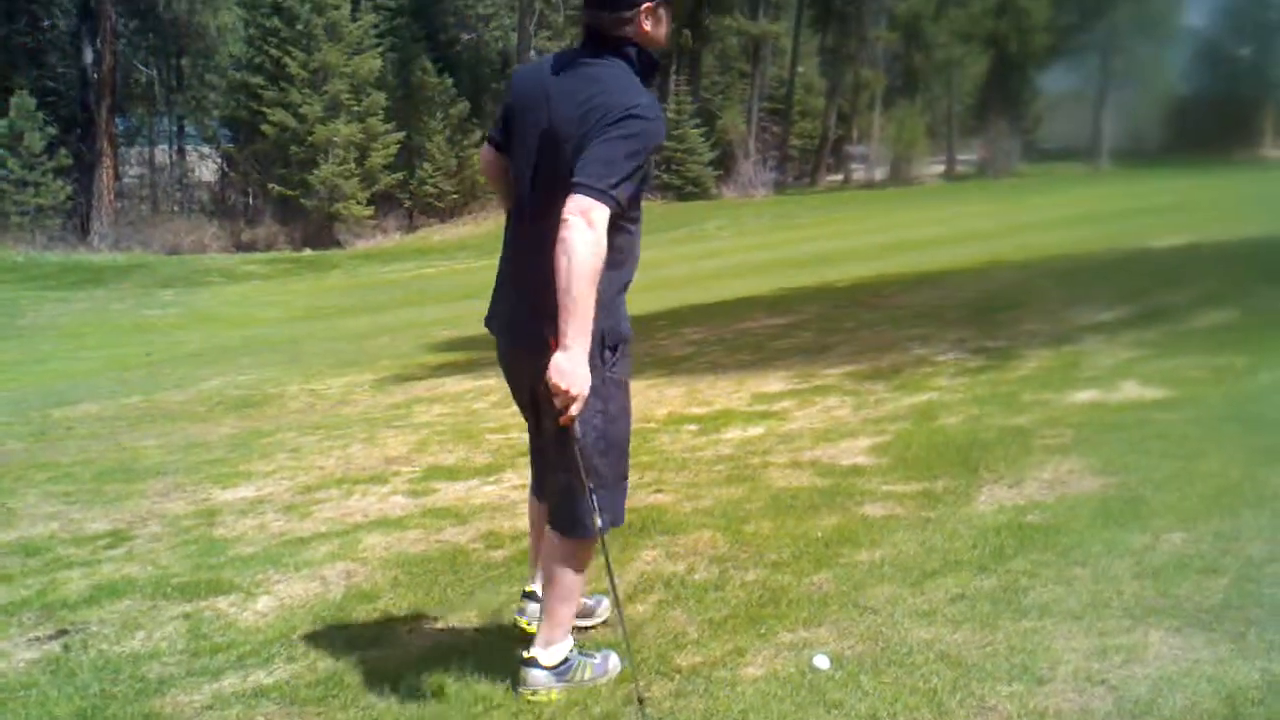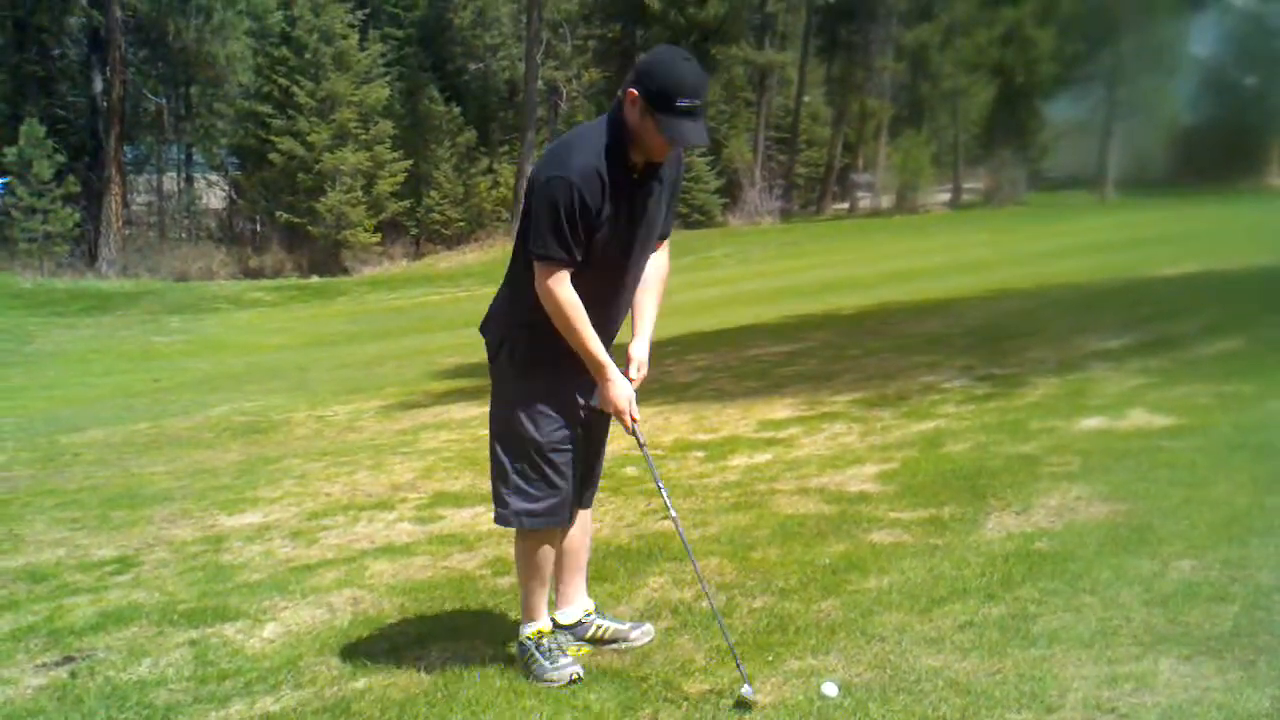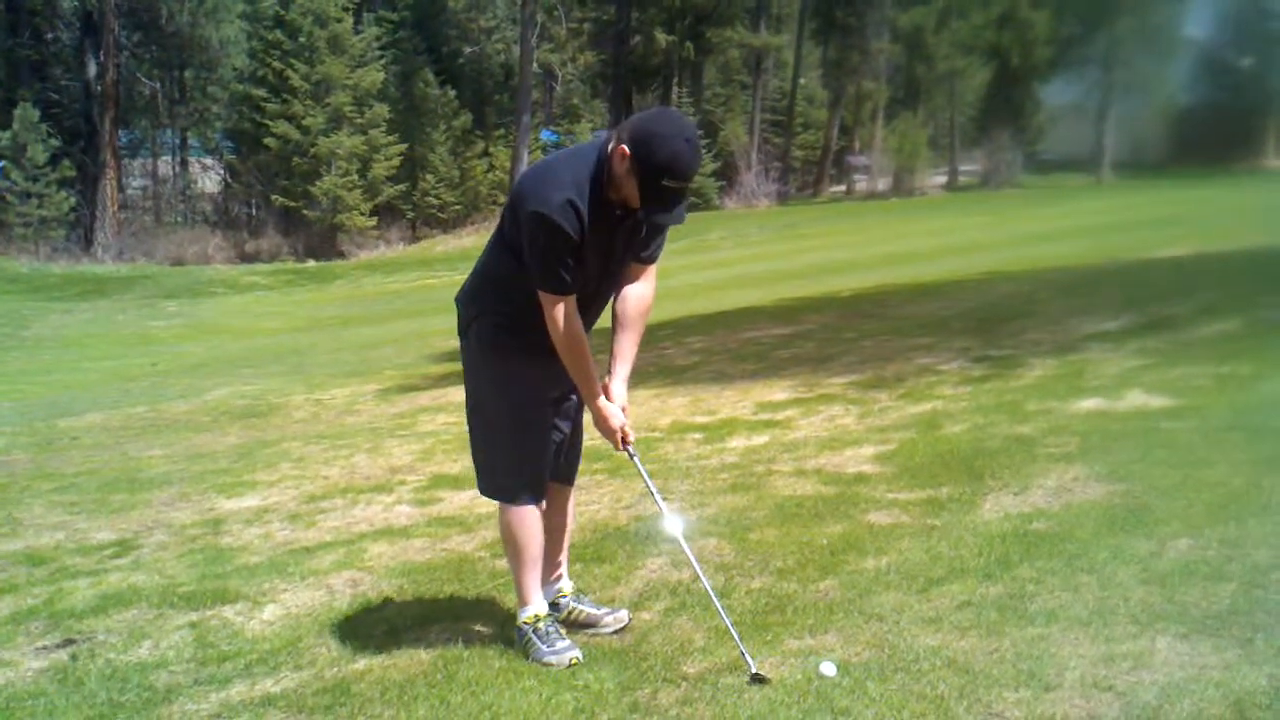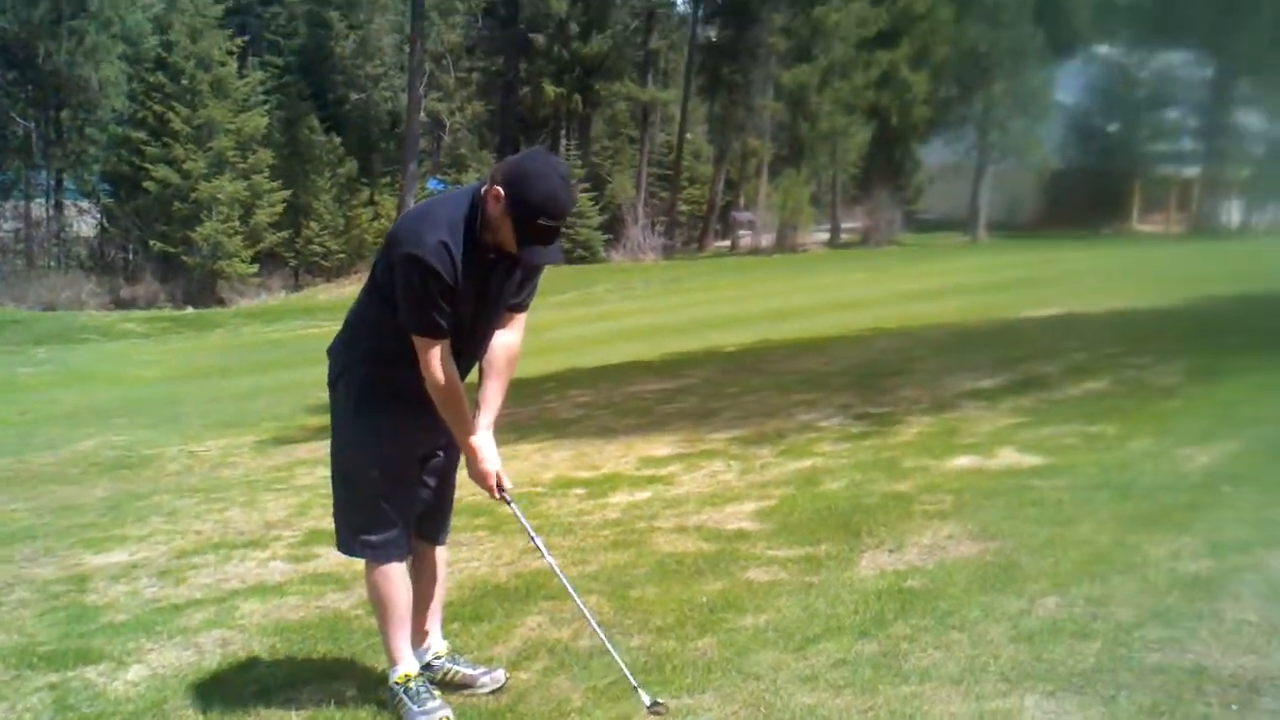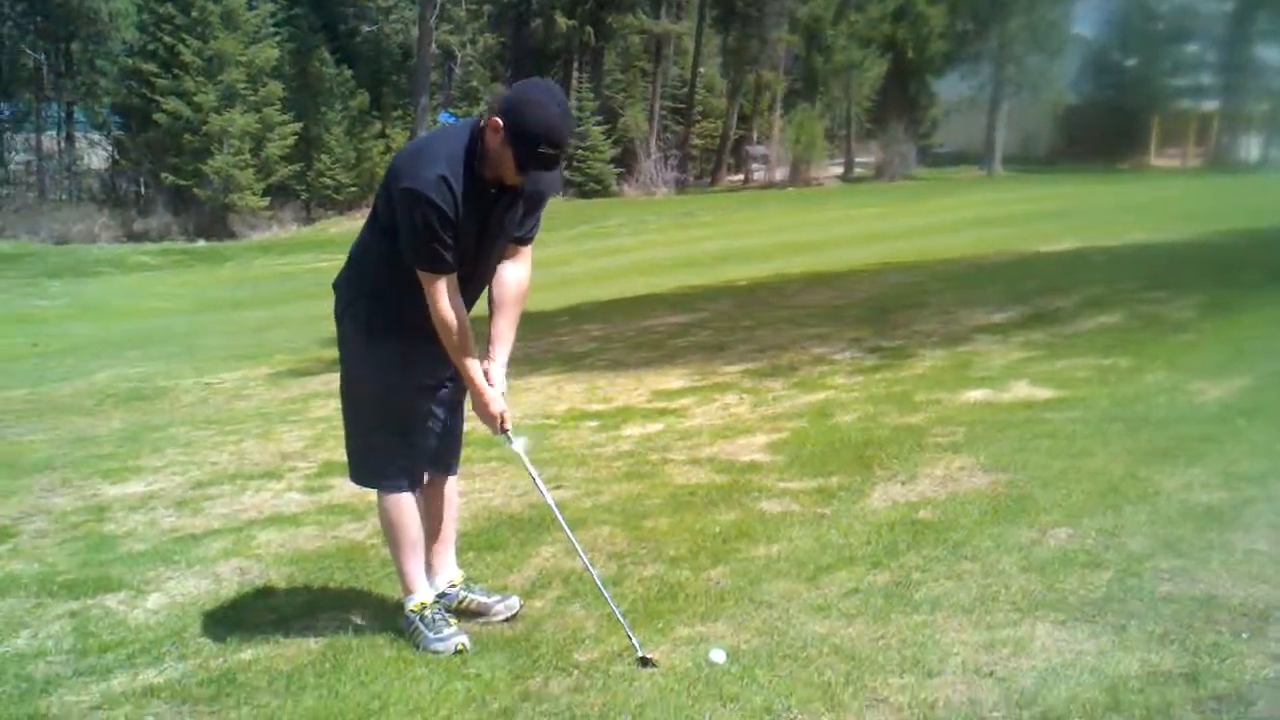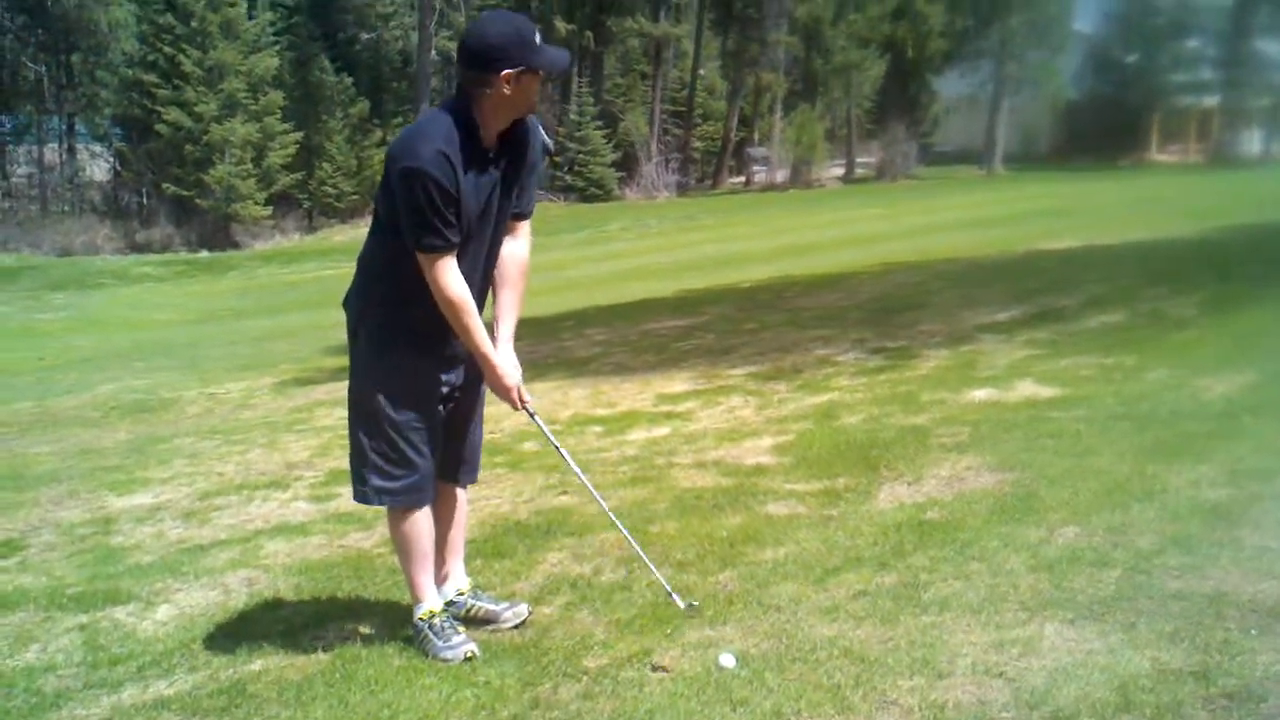
dt=0.7s
person 1, frame 1
left shoulder: (535, 76)
right shoulder: (632, 109)
left elbow: (493, 163)
right elbow: (583, 223)
right wrist: (575, 349)
left hip: (516, 318)
right hip: (577, 332)
left knee: (553, 464)
right knee: (582, 489)
left ankle: (545, 596)
right ankle: (549, 656)
person 1, frame 2
left shoulder: (663, 161)
right shoulder: (572, 170)
left elbow: (655, 249)
right elbow: (551, 284)
left wrist: (641, 341)
right wrist: (605, 373)
left hip: (588, 347)
right hip: (535, 352)
left knee: (578, 486)
right knee: (541, 491)
left ankle: (573, 613)
right ankle: (535, 630)
person 1, frame 3
left shoulder: (651, 185)
right shoulder: (554, 200)
left elbow: (639, 278)
right elbow: (559, 312)
left wrist: (619, 378)
right wrist: (596, 401)
left hip: (562, 335)
right hip: (503, 335)
left knee: (559, 469)
right knee: (520, 475)
left ankle: (556, 592)
right ankle: (531, 615)
person 1, frame 4
left shoulder: (526, 234)
right shoulder: (430, 242)
left elbow: (508, 327)
right elbow: (433, 359)
left wrist: (485, 426)
right wrist: (470, 445)
left hip: (436, 393)
right hip: (376, 391)
left knee: (431, 526)
right knee: (387, 531)
left ankle: (431, 651)
right ankle: (403, 673)
person 1, frame 5
left shoulder: (528, 168)
right shoulder: (429, 177)
left elbow: (514, 260)
right elbow: (439, 293)
left wrist: (497, 361)
right wrist: (476, 383)
left hip: (443, 325)
right hip: (381, 326)
left knee: (441, 455)
right knee: (399, 462)
left ankle: (445, 581)
right ankle: (418, 601)
person 1, frame 6
left shoulder: (523, 141)
right shoulder: (425, 154)
left elbow: (515, 237)
right elbow: (440, 273)
left wrist: (505, 342)
right wrist: (491, 361)
left hip: (457, 334)
right hip: (397, 337)
left knee: (454, 467)
right knee: (407, 472)
left ankle: (454, 588)
right ankle: (427, 610)
